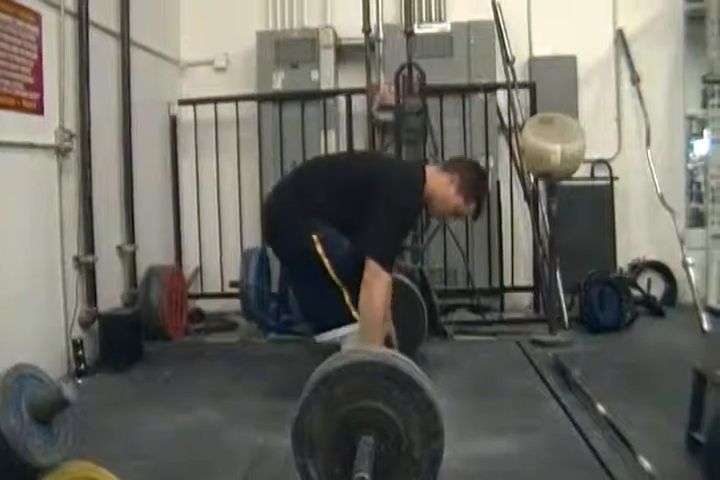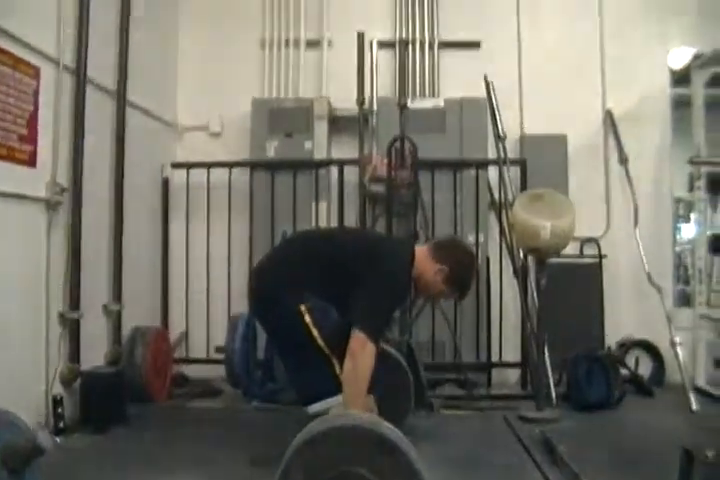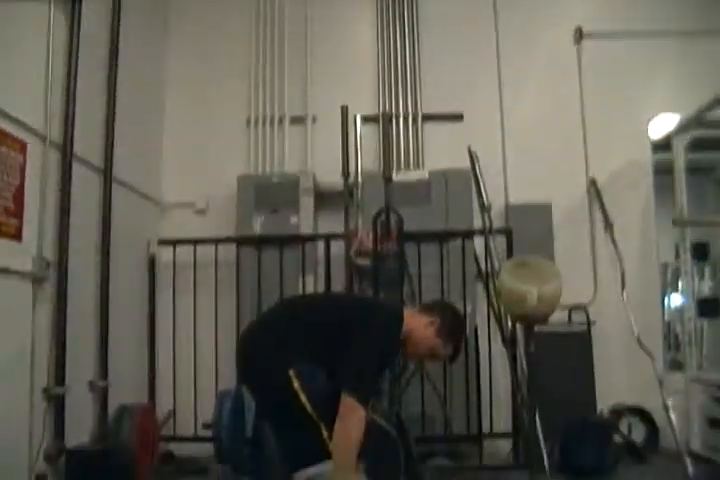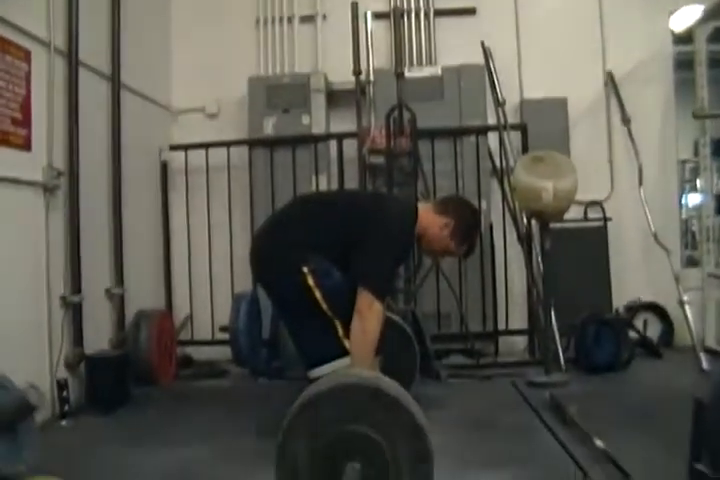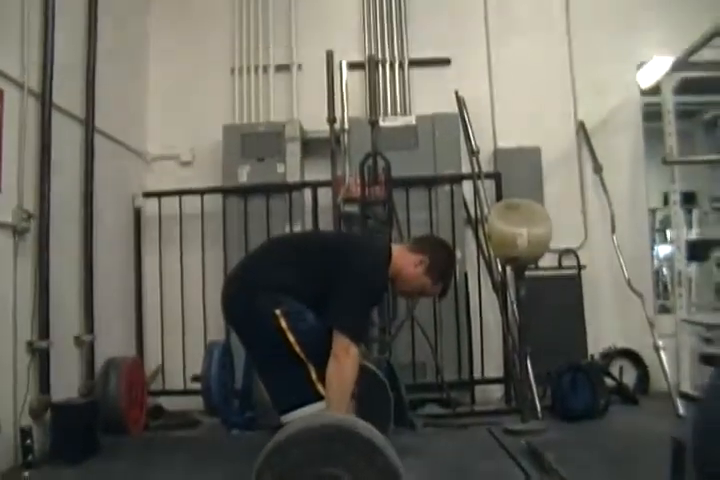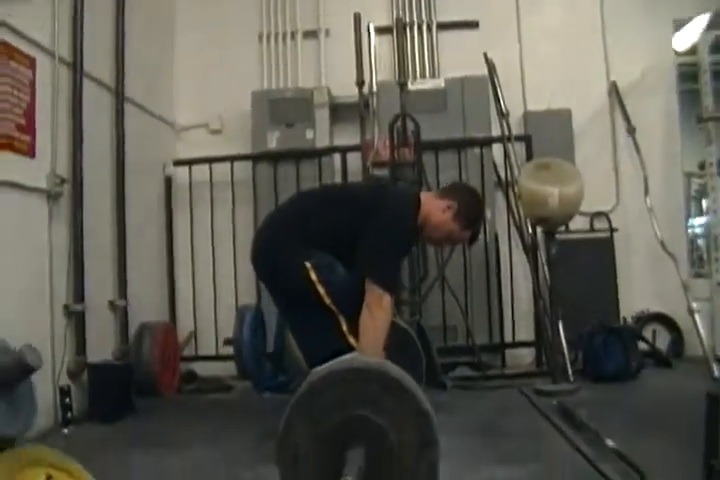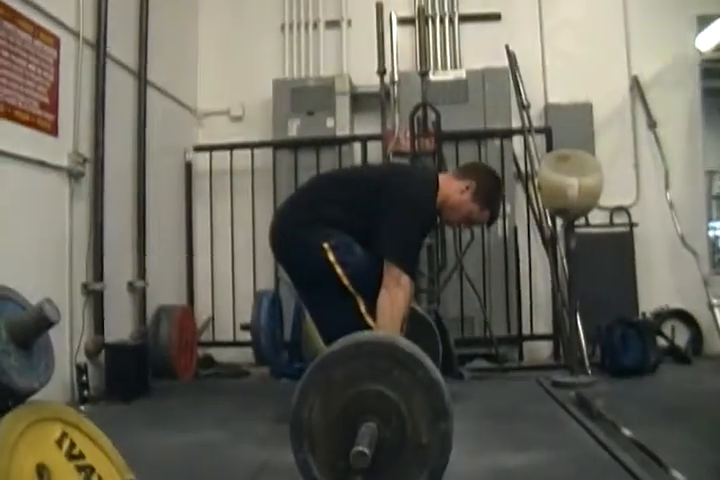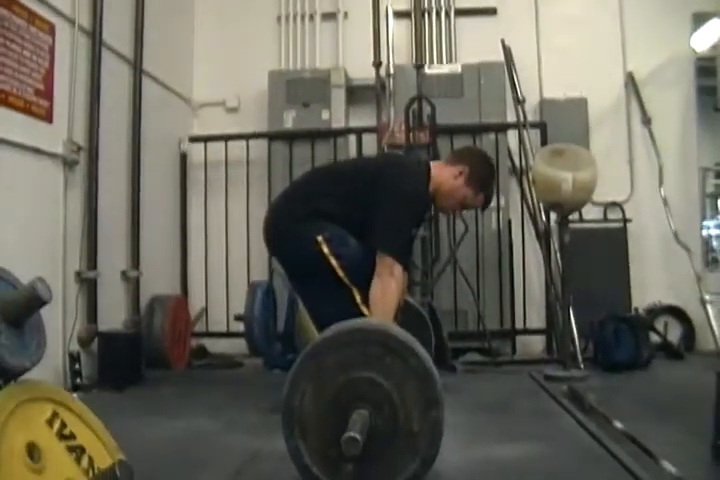
dt=0.4s
person 1, frame 1
left shoulder: (406, 181)
right shoulder: (403, 190)
left elbow: (380, 267)
right elbow: (375, 277)
left wrist: (384, 319)
left hip: (295, 214)
right hip: (294, 216)
right knee: (356, 320)
person 1, frame 2
left shoulder: (395, 259)
right shoulder: (392, 270)
left elbow: (360, 342)
right elbow: (360, 349)
left wrist: (362, 399)
left hip: (280, 283)
right hip: (281, 287)
right knee: (342, 387)
person 1, frame 3
left shoulder: (385, 326)
right shoulder: (381, 333)
left elbow: (354, 408)
right elbow: (351, 414)
left hip: (266, 351)
right hip: (268, 353)
right knee: (327, 457)
person 1, frame 4
left shoulder: (398, 218)
right shoulder: (394, 227)
left elbow: (367, 302)
right elbow: (368, 308)
left hip: (282, 248)
right hip: (283, 250)
right knee: (340, 352)
person 1, frame 5
left shoulder: (372, 259)
right shoulder: (368, 268)
left elbow: (343, 347)
right elbow: (344, 351)
left hip: (253, 292)
right hip: (255, 293)
right knee: (315, 396)
person 1, frame 6
left shoulder: (400, 208)
right shoulder: (397, 216)
left elbow: (379, 298)
right elbow: (376, 301)
left hip: (285, 245)
right hip: (285, 246)
right knee: (345, 353)
person 1, frame 7
left shoulder: (420, 191)
right shoulder: (415, 197)
left elbow: (401, 278)
right elbow: (394, 282)
left hip: (302, 228)
right hip: (304, 228)
right knee: (365, 331)
person 1, frame 8
left shoulder: (414, 184)
right shoulder: (408, 186)
left elbow: (396, 270)
right elbow: (387, 272)
left hip: (297, 223)
right hip: (299, 222)
